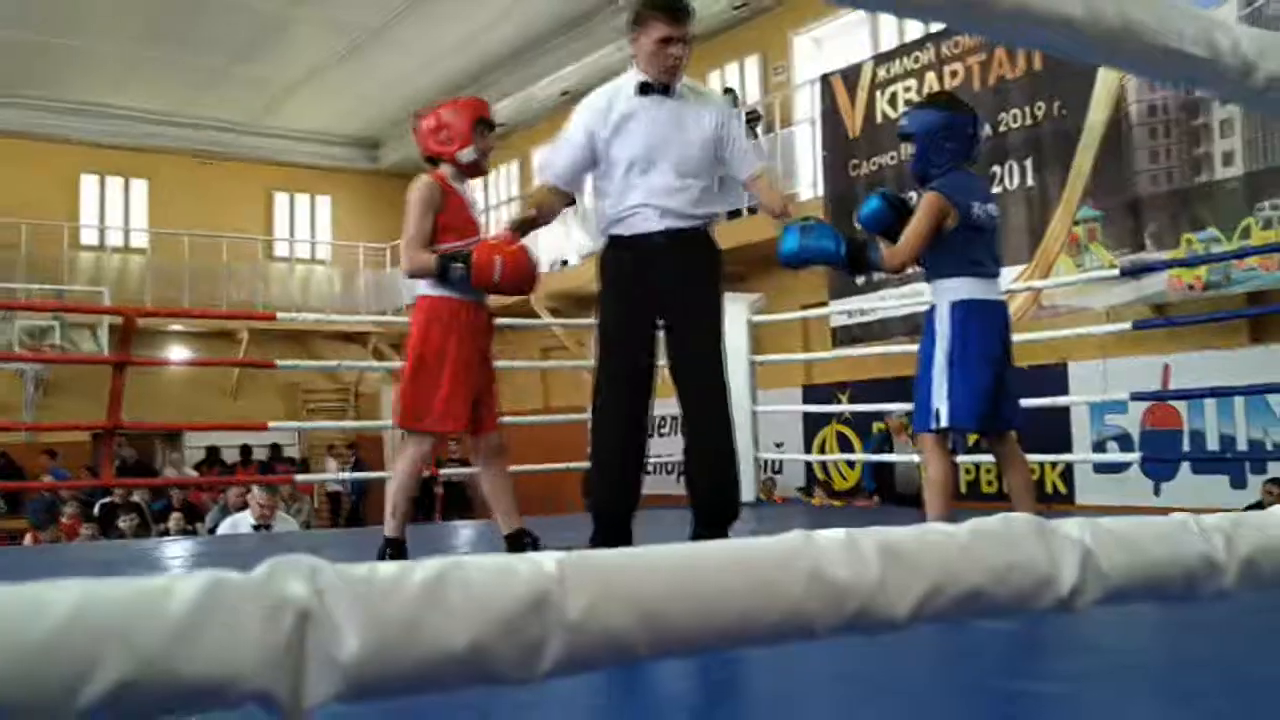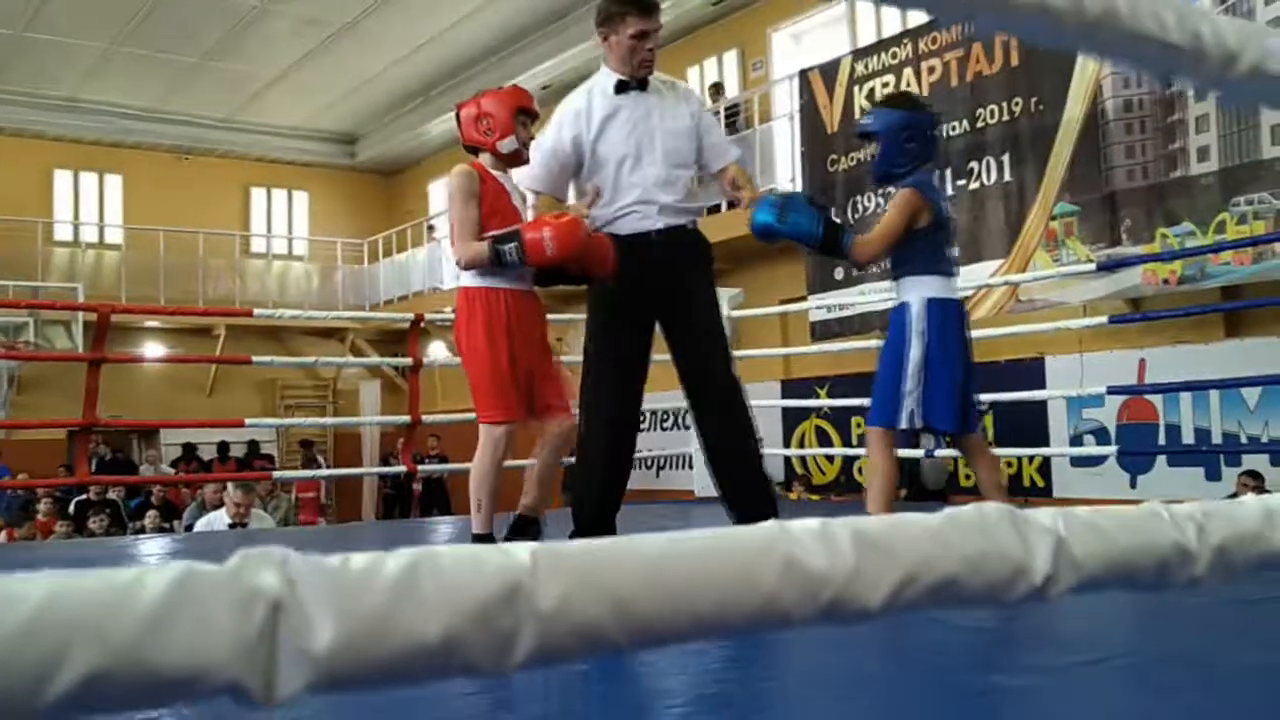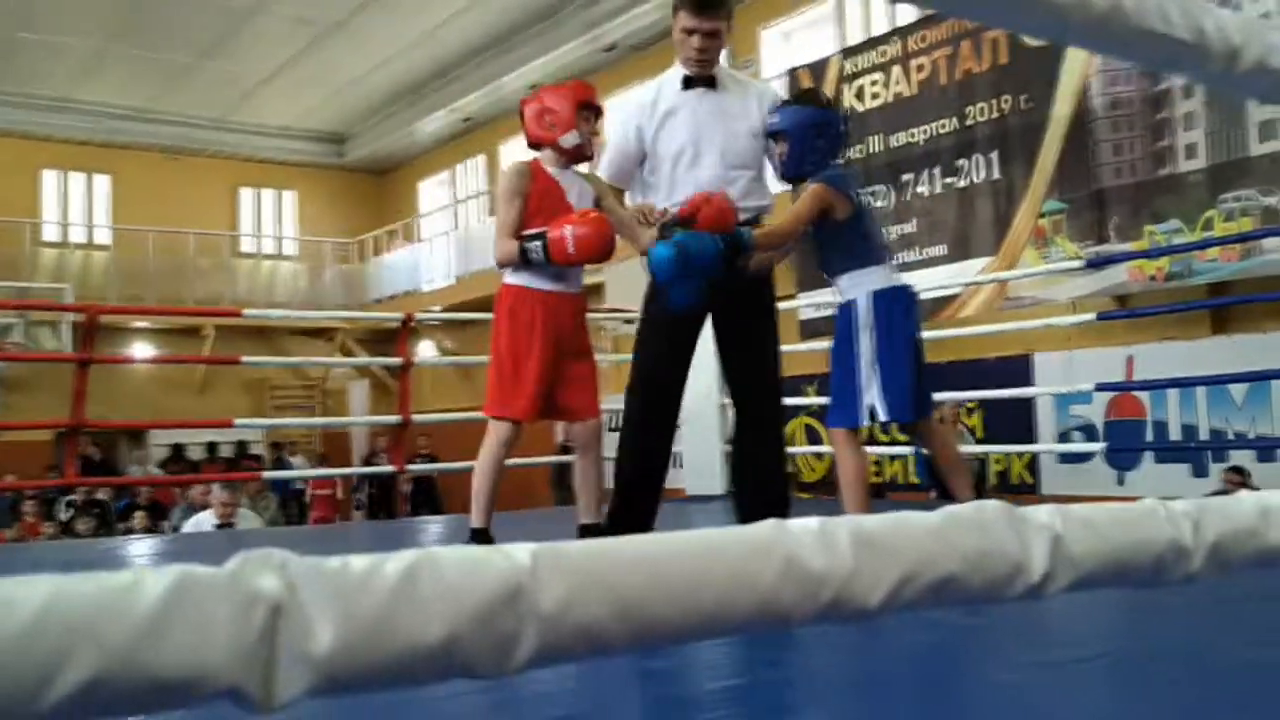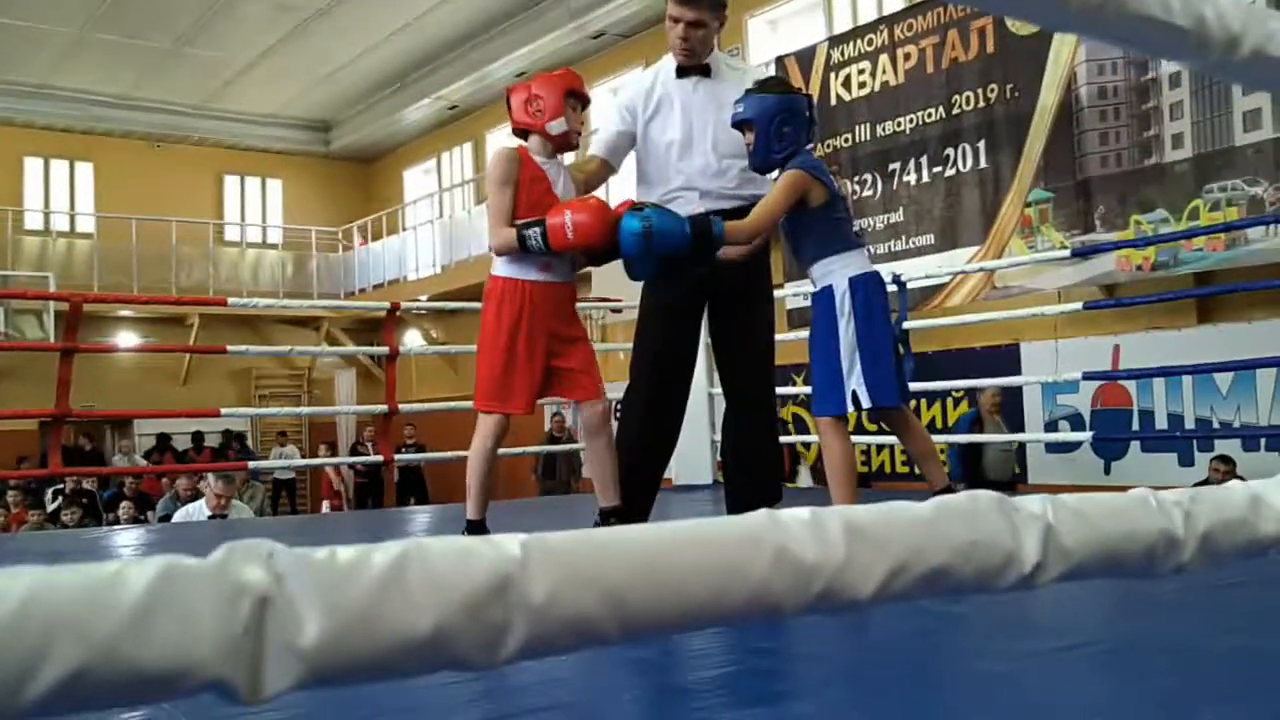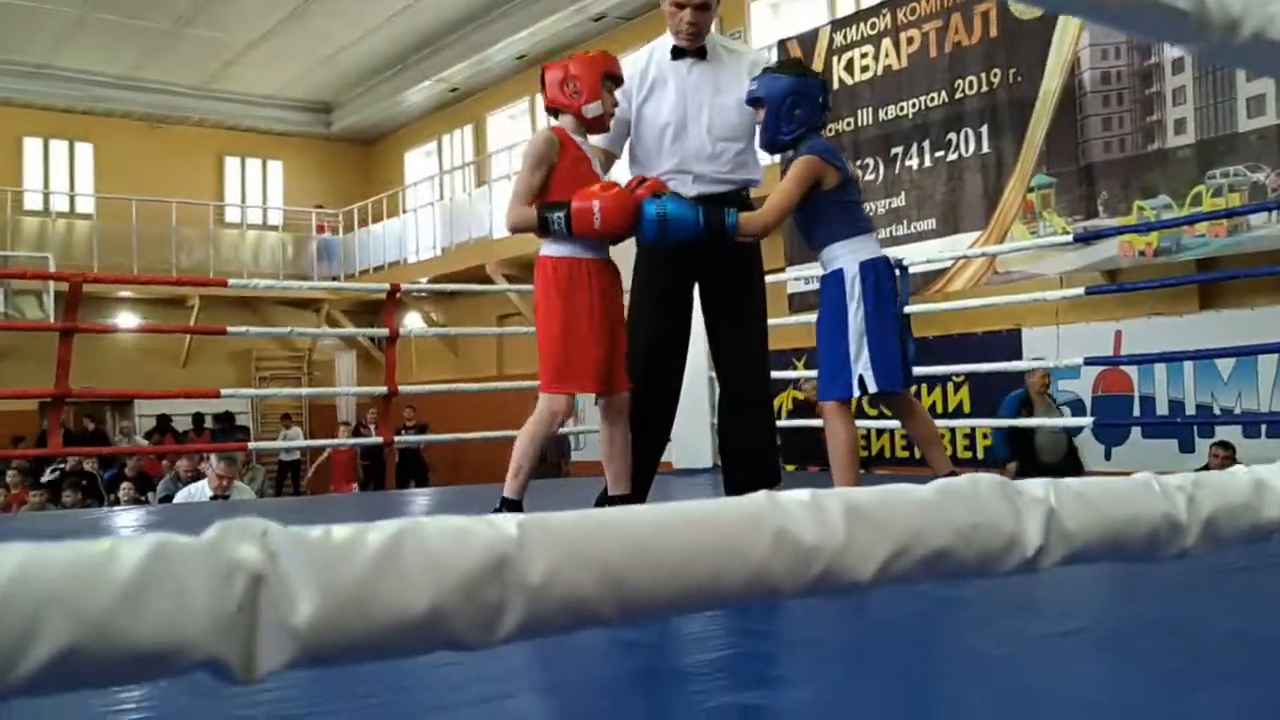
dt=0.5s
person 1, frame 1
left shoulder: (712, 108)
right shoulder: (601, 107)
left elbow: (753, 175)
right elbow: (556, 184)
left wrist: (790, 212)
right wrist: (527, 218)
left hip: (690, 252)
right hip: (628, 256)
left knee: (703, 388)
right knee: (619, 392)
left ankle: (713, 531)
right ankle: (610, 537)
person 1, frame 2
left shoulder: (685, 100)
right shoulder: (579, 110)
left elbow: (723, 165)
right elbow: (545, 196)
left wrist: (744, 193)
left hip: (683, 251)
right hip: (620, 257)
left knee: (715, 384)
right knee: (608, 398)
left ankle: (758, 519)
right ankle: (592, 531)
person 1, frame 3
left shoulder: (758, 98)
right shoulder: (648, 102)
right elbow: (610, 184)
right wrist: (635, 221)
left knee: (756, 388)
right knee: (652, 387)
left ankle: (764, 525)
right ankle: (626, 528)
person 1, frame 4
left shoulder: (752, 85)
right shoulder: (643, 90)
right elbow: (599, 160)
left knee: (749, 377)
right knee: (654, 380)
left ankle: (753, 512)
right ankle: (622, 515)
person 1, frame 5
left shoulder: (748, 66)
right shoulder: (636, 70)
right elbow: (601, 149)
left knee: (743, 360)
right knee: (649, 361)
left ankle: (752, 494)
person 2, frame 1
left shoulder: (463, 196)
right shoulder: (429, 187)
right elbow: (417, 261)
left wrist: (498, 268)
right wrist: (472, 268)
left hip: (471, 323)
right hip: (440, 319)
left knee: (489, 441)
right knee: (423, 440)
left ankle: (519, 546)
right ankle: (391, 550)
person 2, frame 2
left shoulder: (514, 190)
right shoulder: (467, 176)
right elbow: (467, 253)
left wrist: (570, 264)
right wrist: (525, 245)
left hip: (525, 313)
right hip: (485, 310)
left knee: (560, 421)
right knee: (499, 429)
left ankle: (523, 529)
right ankle: (481, 544)
person 2, frame 3
left shoulder: (591, 187)
right shoulder: (519, 177)
left elbow: (642, 240)
right elbow: (501, 251)
right wrist: (550, 245)
left hip: (570, 313)
right hip: (525, 308)
left knee: (585, 429)
right knee: (504, 427)
left ankle: (592, 538)
right ankle: (478, 538)
person 2, frame 4
left shoulder: (566, 175)
right shoulder: (508, 162)
left elbow: (577, 255)
right elbow: (499, 239)
left wrist: (608, 235)
right wrist: (553, 232)
left hip: (559, 306)
right hip: (514, 299)
left knee: (596, 412)
right knee: (495, 419)
left ankle: (613, 524)
right ankle: (474, 531)
person 2, frame 5
left shoulder: (589, 152)
right shoulder: (548, 142)
left elbow: (602, 222)
right elbow: (516, 217)
left wrist: (632, 210)
right wrist: (575, 216)
left hip: (601, 279)
right hip: (564, 276)
left knee: (618, 400)
right knee: (556, 401)
left ankle: (619, 510)
right ankle: (507, 510)
person 3, frame 1
left shoulder: (938, 194)
right shoulder: (981, 190)
left elbow: (898, 259)
left wrist: (834, 248)
right wrist: (904, 223)
left hip: (957, 314)
right hip: (990, 311)
left knee: (933, 434)
right knee: (999, 434)
person 3, frame 2
left shoulder: (911, 191)
right shoulder: (925, 190)
left elbow: (867, 251)
right elbow: (879, 249)
left wrist: (811, 228)
right wrist: (818, 227)
left hip: (922, 313)
right hip: (943, 312)
left knee: (880, 431)
right knee: (964, 433)
person 3, frame 3
left shoulder: (824, 187)
right shoulder: (834, 182)
left elbow: (775, 237)
right elbow: (779, 243)
left wrist: (712, 247)
left hip: (872, 306)
right hip: (884, 304)
left knee: (844, 429)
right knee: (918, 420)
person 3, frame 4
left shoulder: (798, 174)
right shoulder: (802, 173)
left elbow: (749, 230)
right elbow: (756, 244)
left wrist: (683, 232)
right wrist: (689, 253)
left hip: (846, 294)
right hip: (850, 293)
left knee: (829, 416)
right knee: (890, 409)
person 3, frame 5
left shoulder: (811, 158)
right shoulder: (815, 155)
left elbow: (763, 222)
right elbow: (765, 223)
left wrist: (694, 218)
right wrist: (694, 219)
left hip: (855, 278)
right hip: (860, 277)
left knee: (834, 400)
right knee: (894, 394)
